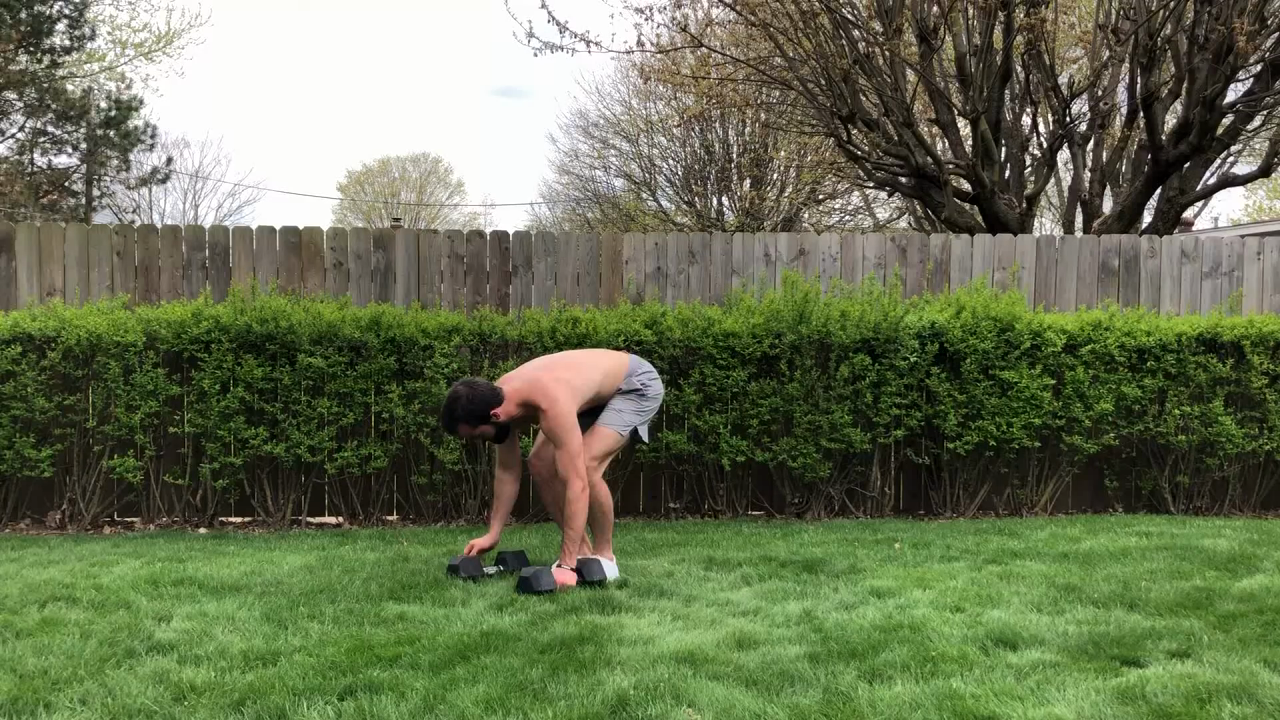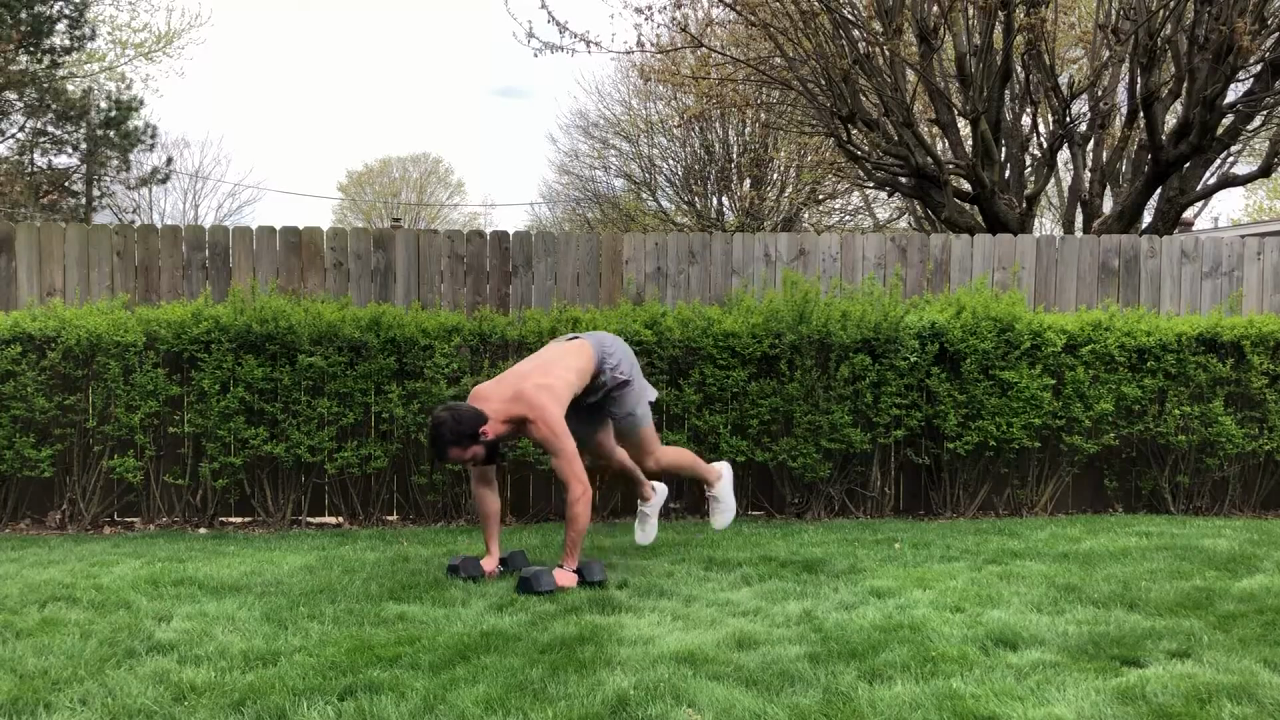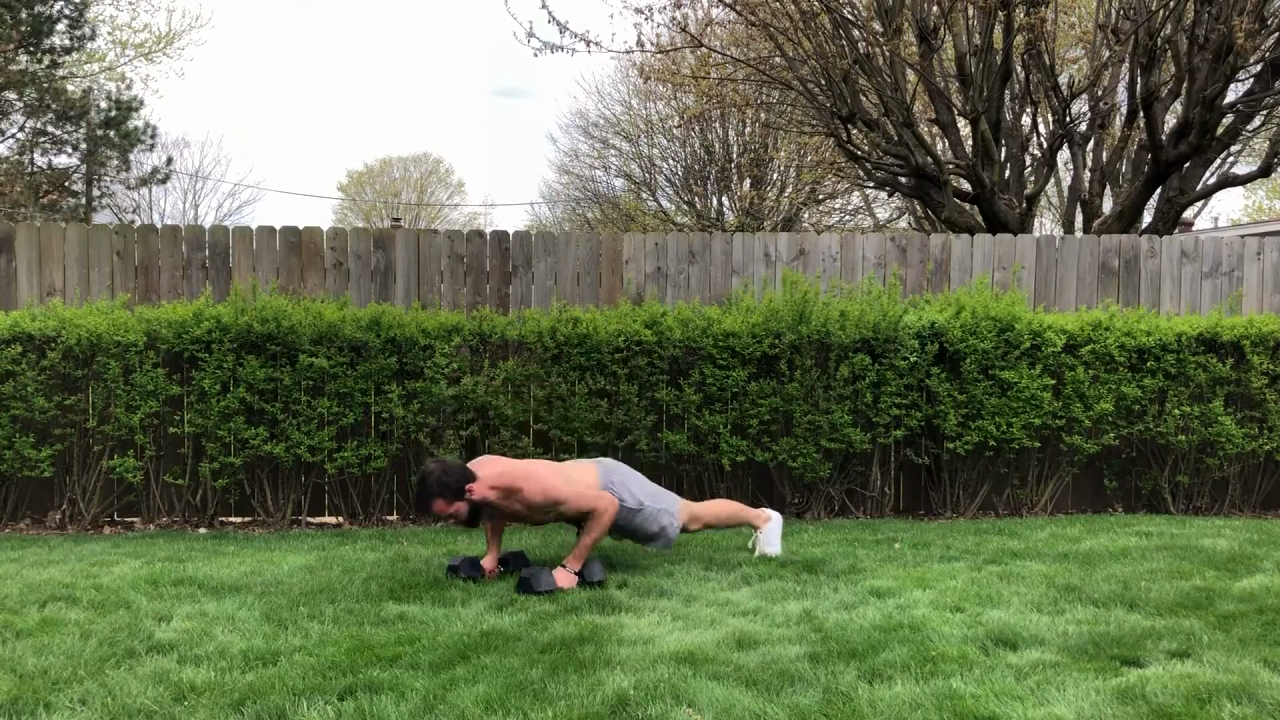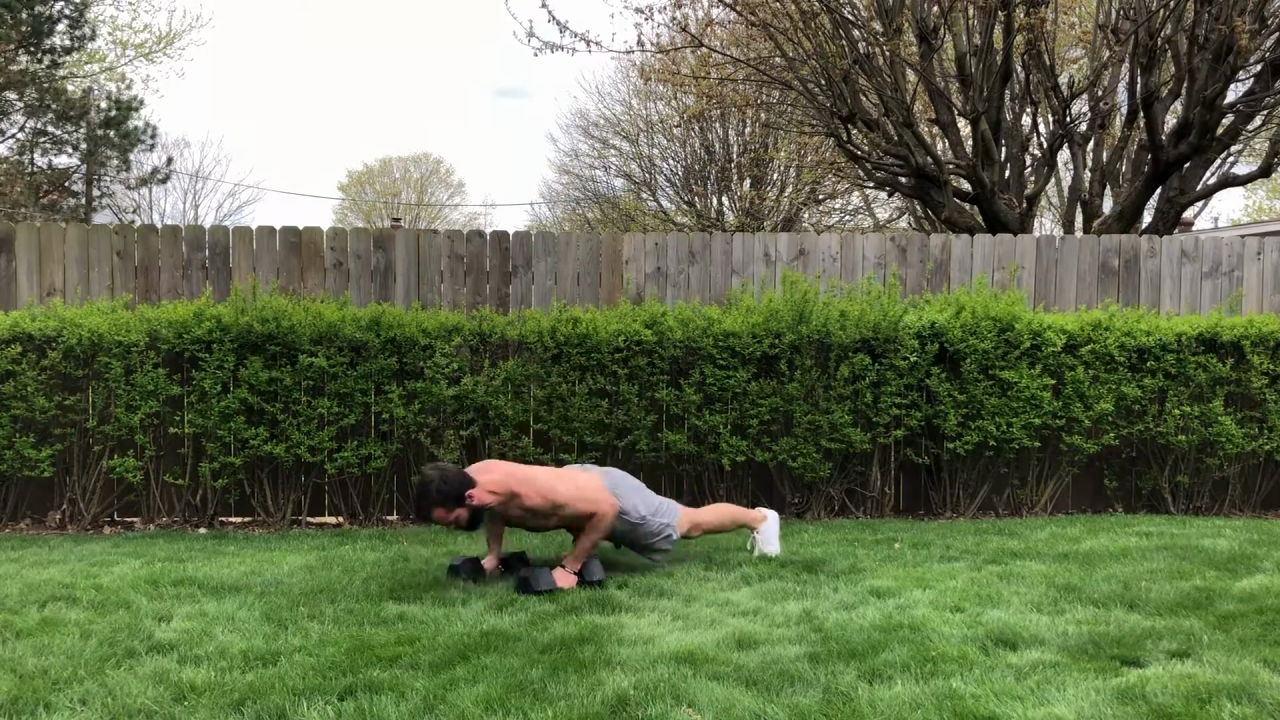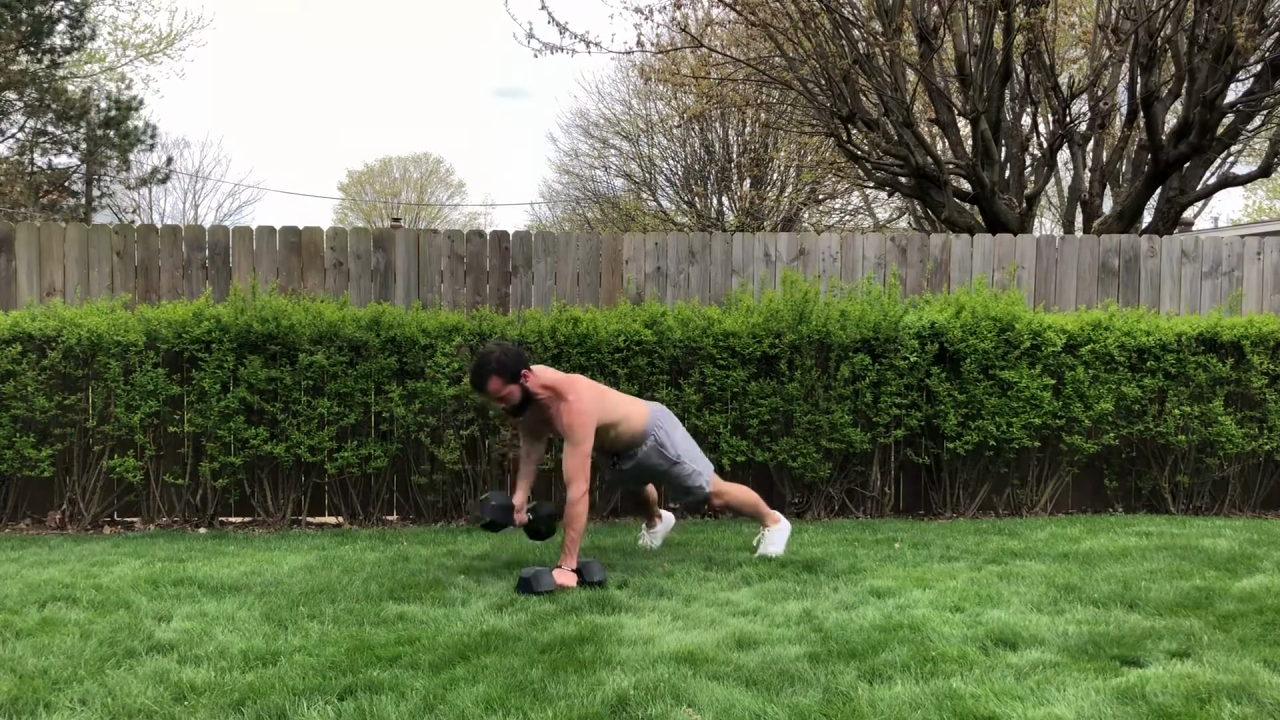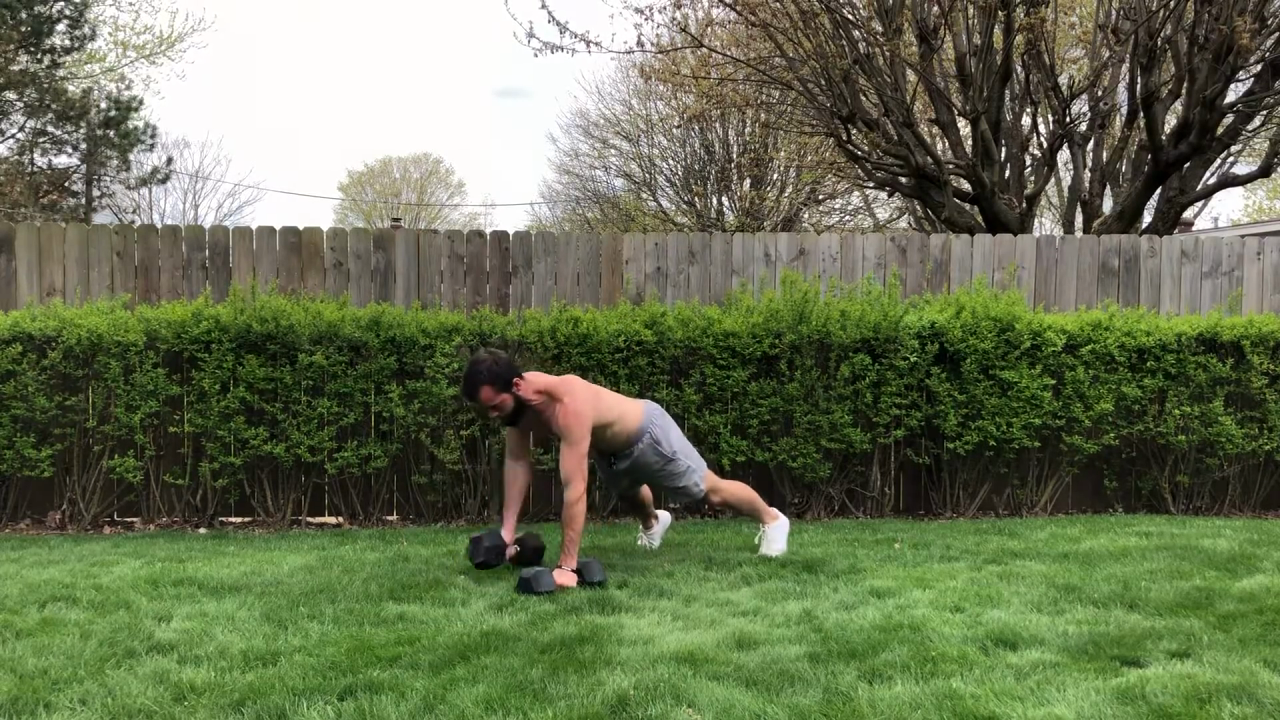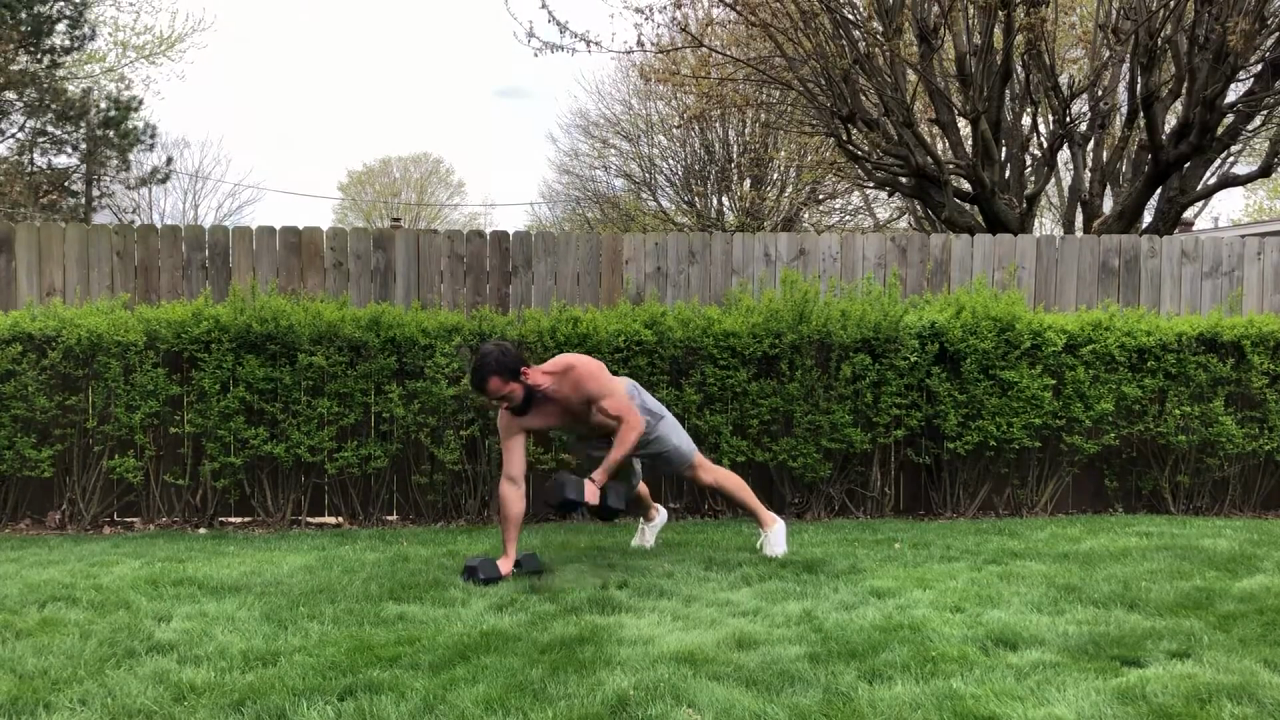
dt=0.7s
person 1, frame 1
left shoulder: (550, 404)
right shoulder: (500, 397)
left elbow: (577, 484)
right elbow: (507, 470)
left wrist: (567, 565)
right wrist: (492, 535)
left hip: (638, 384)
right hip: (599, 388)
left knee: (586, 465)
right knee: (540, 465)
left ankle: (604, 556)
right ankle: (583, 552)
person 1, frame 2
left shoulder: (537, 415)
right shoulder: (476, 409)
left elbow: (580, 490)
right elbow: (483, 482)
left wrist: (568, 567)
right wrist: (492, 551)
left hip: (608, 357)
left knee: (649, 458)
right knee: (598, 449)
left ankle: (715, 476)
right ankle: (648, 492)
person 1, frame 3
left shoulder: (530, 487)
right shoulder: (474, 476)
left elbow: (607, 507)
left wrist: (571, 567)
right wrist: (492, 552)
left hip: (611, 491)
right hip: (584, 476)
left knee: (691, 518)
left ankle: (763, 519)
right ankle: (657, 532)
person 1, frame 4
left shoulder: (532, 492)
right shoulder: (475, 479)
left elbow: (608, 506)
left wrist: (569, 568)
right wrist: (493, 554)
left hip: (614, 497)
right hip: (583, 482)
left knee: (690, 524)
left ankle: (760, 520)
right ankle: (655, 529)
person 1, frame 5
left shoulder: (574, 402)
right shoulder: (520, 394)
left elbow: (577, 490)
right elbow: (534, 439)
left wrist: (567, 566)
right wrist: (521, 494)
left hip: (654, 433)
right hip: (617, 447)
left knee: (715, 494)
right knee: (637, 489)
left ankle: (773, 522)
right ankle: (656, 521)
person 1, frame 6
left shoulder: (569, 404)
right shoulder: (514, 401)
left elbow: (575, 490)
right elbow: (517, 461)
left wrist: (566, 565)
right wrist: (508, 529)
left hip: (648, 434)
right hip: (608, 448)
left knee: (711, 491)
right knee: (629, 491)
left ankle: (771, 519)
right ankle: (653, 522)
person 1, frame 7
left shoulder: (580, 372)
right shoulder: (511, 416)
left elbow: (634, 424)
right elbow: (512, 482)
left wrist: (596, 480)
right wrist: (508, 555)
left hip: (635, 412)
right hip: (591, 436)
left knee: (700, 471)
right knee: (626, 485)
left ankle: (768, 521)
right ankle: (651, 517)
